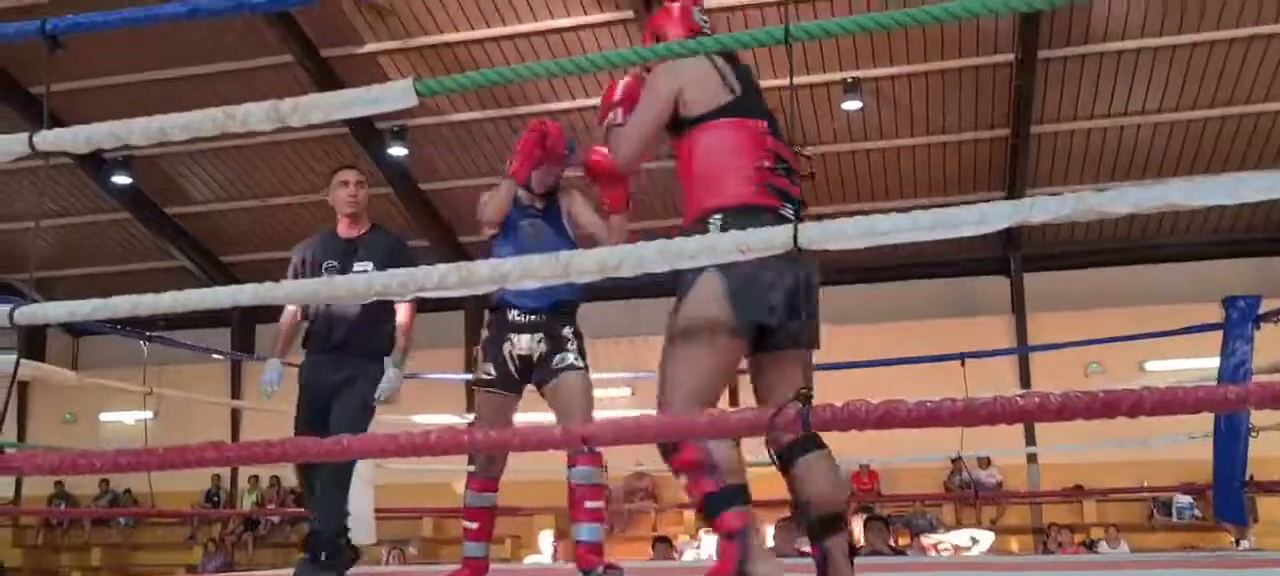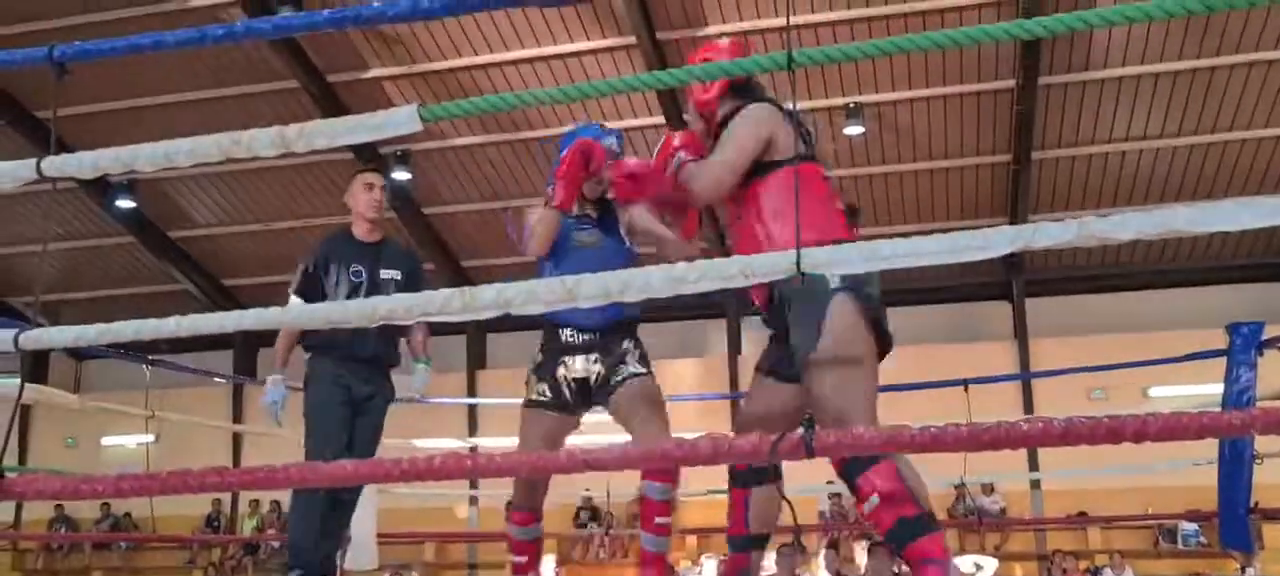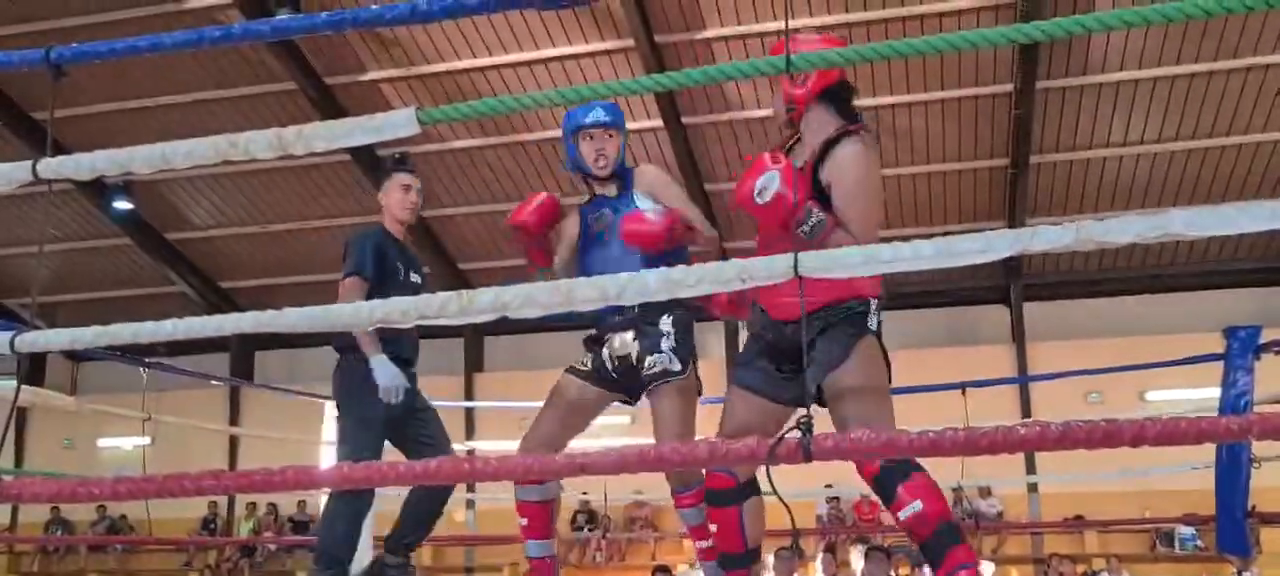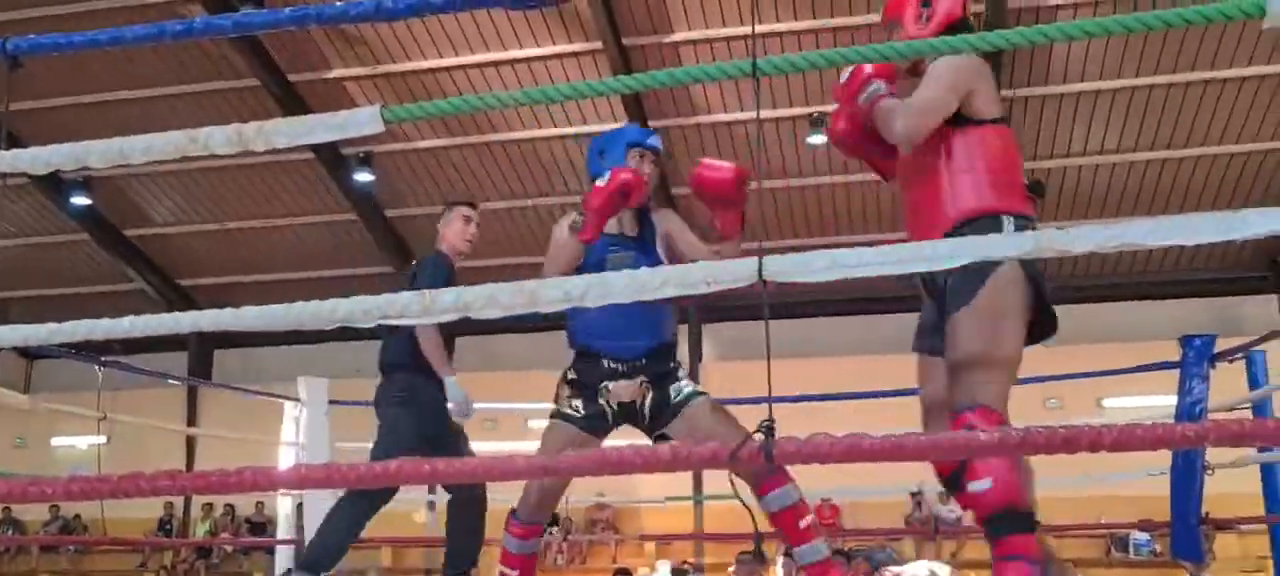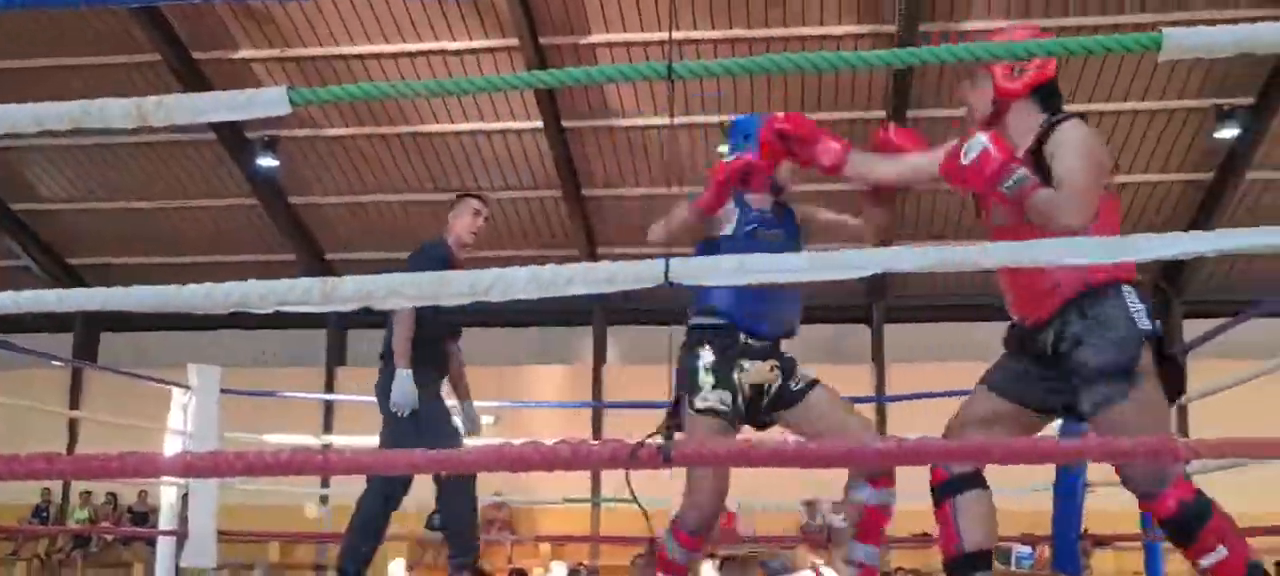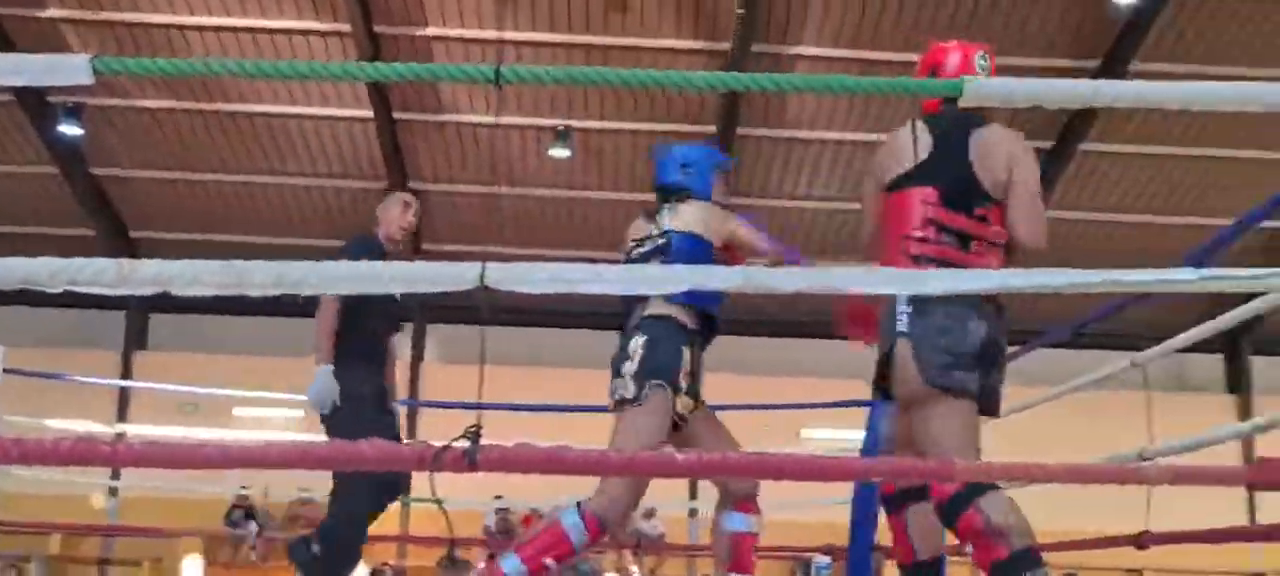
dt=0.4s
person 1, frame 1
left shoulder: (679, 69)
right shoulder: (739, 79)
left elbow: (623, 158)
left wrist: (617, 116)
right hip: (787, 255)
left knee: (682, 418)
right knee: (788, 428)
person 1, frame 2
left shoulder: (758, 115)
right shoulder: (738, 133)
left elbow: (708, 186)
left wrist: (678, 161)
right wrist: (641, 177)
left hip: (825, 282)
right hip: (795, 299)
person 1, frame 3
left shoulder: (850, 152)
right shoulder: (796, 152)
left elbow: (862, 247)
left wrist: (797, 212)
right wrist: (747, 283)
left hip: (841, 322)
right hip: (780, 327)
left knee: (873, 453)
right knee: (728, 472)
person 1, frame 4
left shoulder: (958, 65)
right shoulder: (939, 96)
left elbow: (902, 127)
right elbow: (904, 164)
left wrist: (870, 87)
right wrist: (856, 129)
right hip: (953, 271)
left knee: (974, 418)
right knee: (947, 440)
person 1, frame 5
left shoulder: (1074, 136)
right shoulder: (981, 144)
left elbow: (1073, 218)
right elbow: (889, 170)
left wrist: (1004, 175)
right wrist: (816, 145)
left hip: (1102, 320)
right hip: (1044, 339)
left knee: (1155, 484)
right knee: (953, 457)
person 1, frame 6
left shoulder: (901, 141)
right shoulder: (1010, 144)
left elbow: (874, 230)
right elbow: (1034, 239)
left hip: (921, 312)
right hip: (978, 320)
left knee: (953, 478)
person 2, frame 1
left shoulder: (568, 199)
right shoulder: (497, 198)
left elbow: (613, 242)
right elbow: (489, 218)
right wrist: (521, 165)
left hip: (558, 330)
right hip: (506, 330)
right knee: (487, 453)
person 2, frame 2
left shoulder: (624, 212)
right shoulder: (544, 214)
left elbow: (683, 252)
right elbow: (535, 249)
right wrist: (564, 189)
left hip: (616, 346)
right hip: (560, 352)
left knee: (659, 451)
right knee: (527, 484)
person 2, frame 3
left shoulder: (648, 179)
right shoulder: (578, 213)
left elbow: (704, 231)
left wrist: (672, 229)
right wrist: (533, 240)
left hip: (659, 326)
right hip: (609, 336)
left knee: (679, 462)
right knee: (533, 452)
person 2, frame 4
left shoulder: (659, 221)
right shoulder: (573, 226)
right elbow: (554, 277)
left wrist: (729, 214)
right wrist: (593, 219)
left hip: (657, 376)
right hip: (590, 379)
left knee: (761, 461)
right knee: (537, 502)
person 2, frame 5
left shoulder: (792, 212)
right shoulder: (720, 204)
left elbow: (866, 231)
right elbow: (659, 236)
right wrist: (711, 196)
left hip: (769, 360)
right hip: (716, 353)
right knee: (703, 506)
person 2, frame 6
left shoulder: (643, 227)
right shoulder: (705, 216)
right elbow: (775, 252)
left hip: (652, 349)
right hip: (664, 345)
left knee: (742, 487)
right knee: (615, 505)
person 3, frame 1
left shoulder: (390, 248)
right shoulder: (310, 250)
left elbow: (404, 313)
right elbow: (294, 310)
left wrist: (394, 367)
right wrist: (276, 360)
left hip: (363, 368)
right hip: (318, 364)
left knee: (338, 455)
right knee: (306, 459)
right ankle: (337, 541)
person 3, frame 2
left shoulder: (405, 259)
right shoulder: (327, 251)
left elbow: (415, 320)
left wrist: (421, 365)
right wrist: (277, 375)
left hip: (376, 379)
right hip: (330, 370)
right knee: (325, 464)
person 3, frame 3
left shoulder: (410, 260)
right shoulder: (368, 241)
right elbow: (350, 300)
right wrist: (379, 359)
left hip: (400, 380)
right hip: (366, 373)
person 3, frame 4
left shoulder: (442, 273)
right shoulder: (435, 265)
right elbow: (423, 319)
right wrist: (451, 379)
left hip: (426, 395)
right hip: (410, 389)
left knee: (470, 488)
right knee: (380, 484)
person 3, frame 5
left shoulder: (452, 272)
right shoulder: (433, 255)
left elbow: (450, 349)
right elbow: (405, 308)
left wrist: (467, 403)
right wrist: (403, 371)
left hip: (419, 385)
right hip: (409, 380)
left knee: (388, 484)
right knee: (456, 470)
person 3, frame 6
right shoulder: (362, 250)
right elbow: (330, 302)
left wrist: (393, 399)
right wrist: (325, 367)
left hip: (369, 384)
right hip: (347, 380)
left knee: (393, 478)
right knee: (361, 479)
